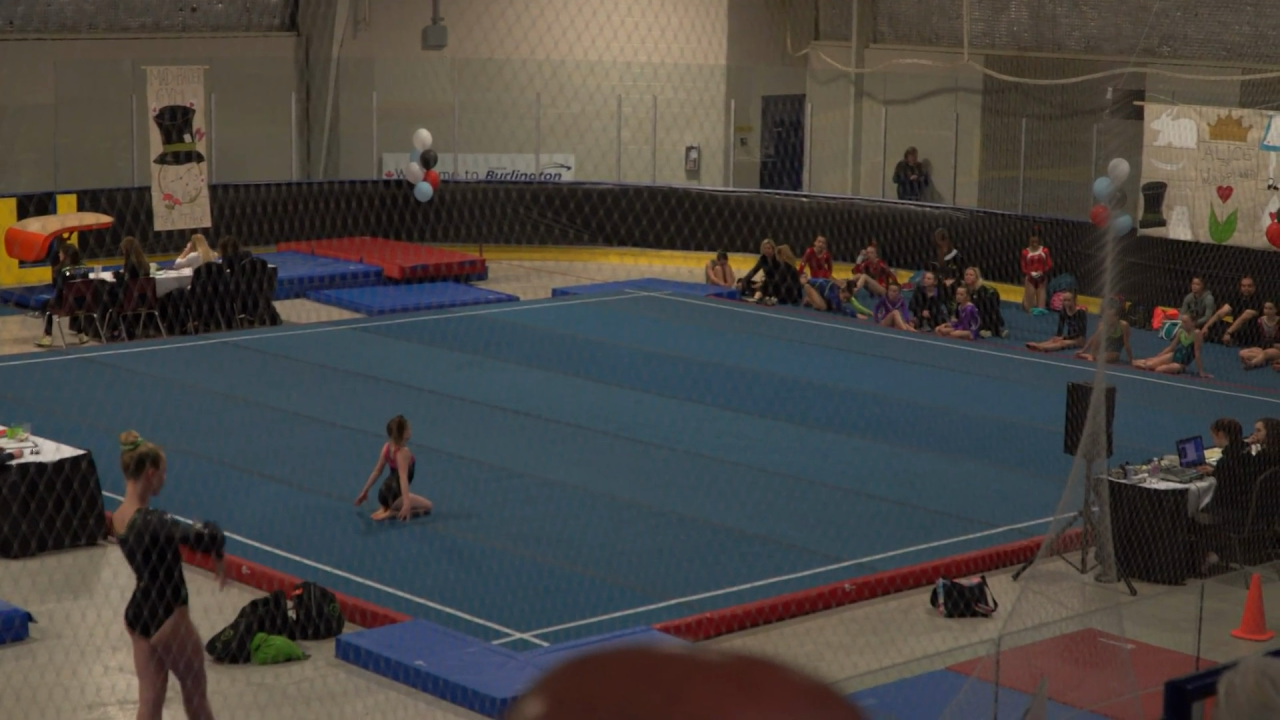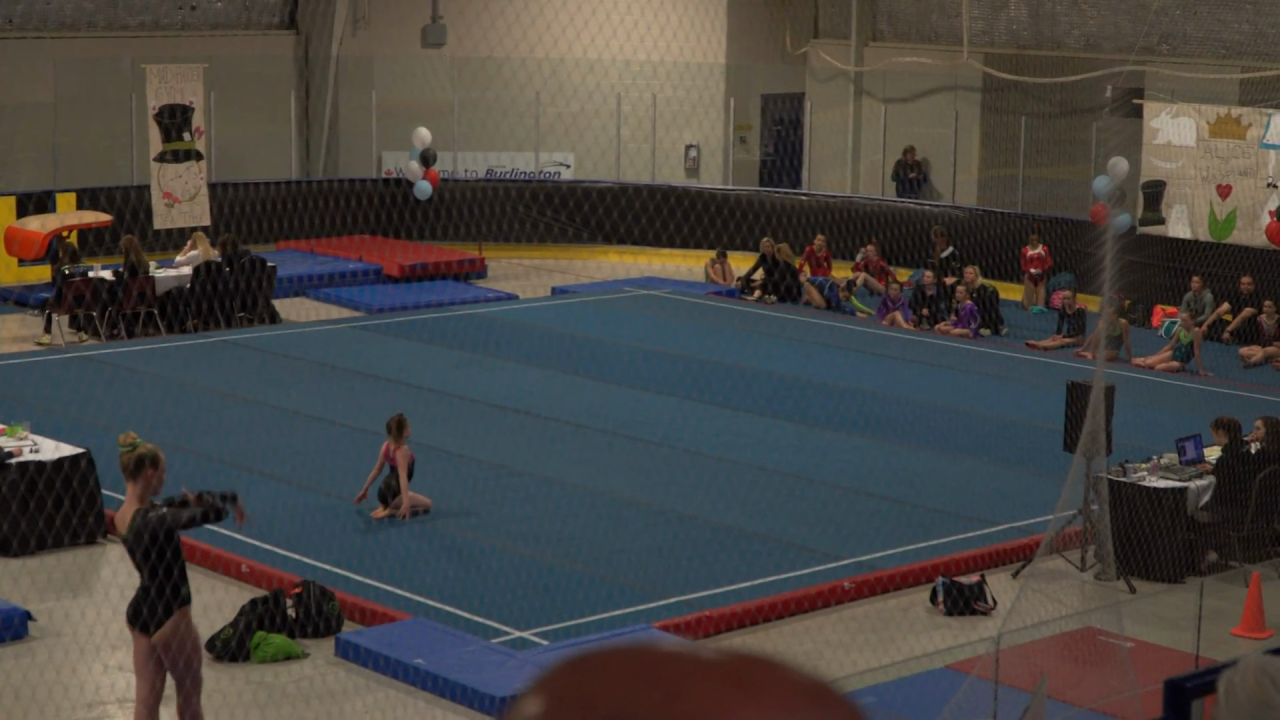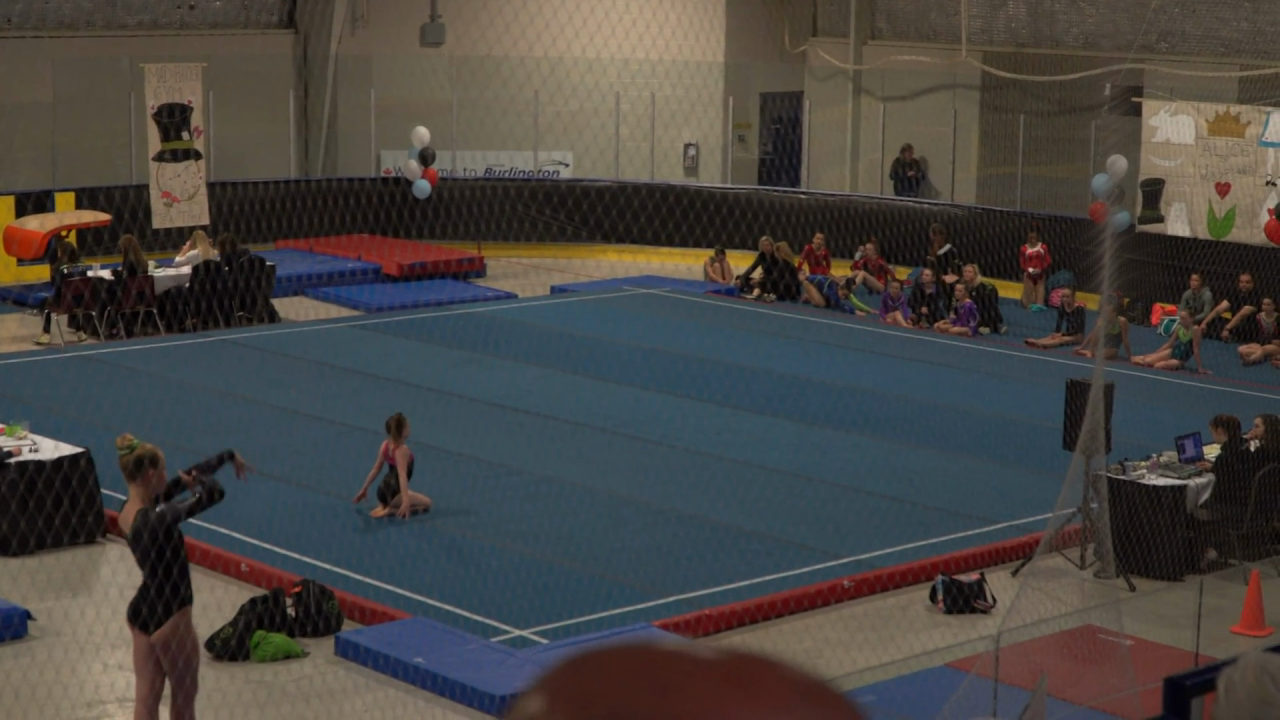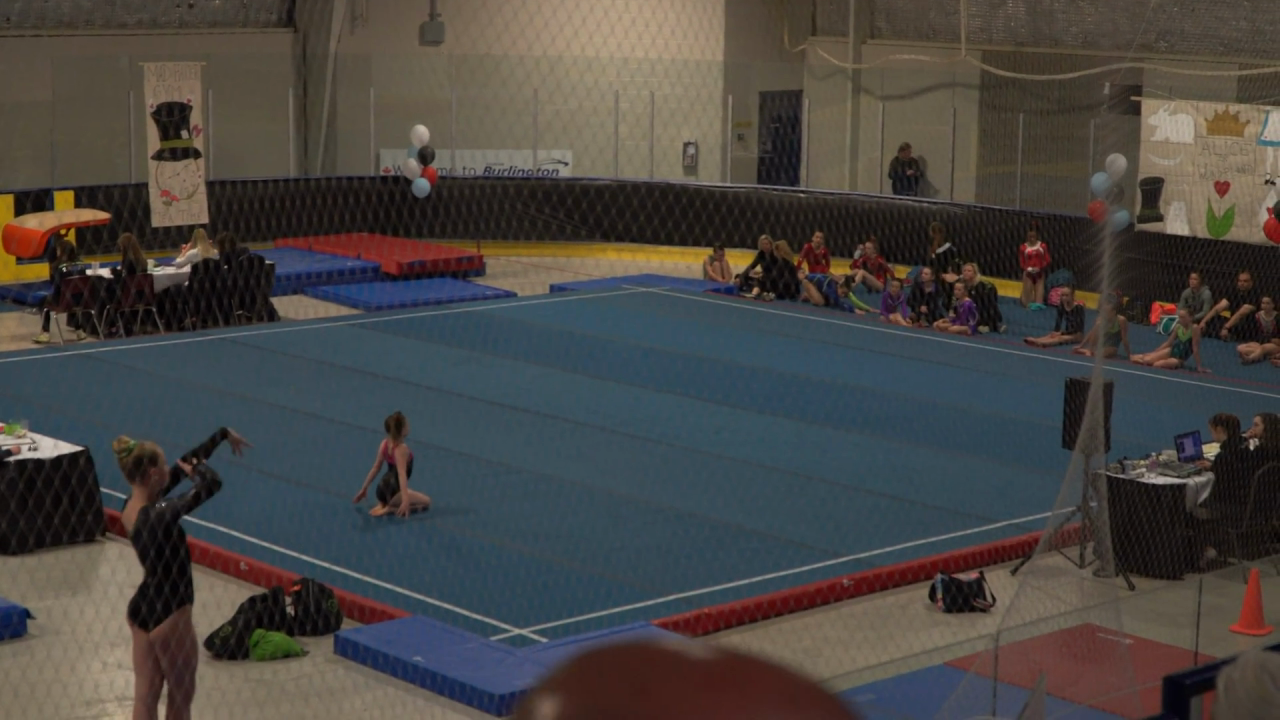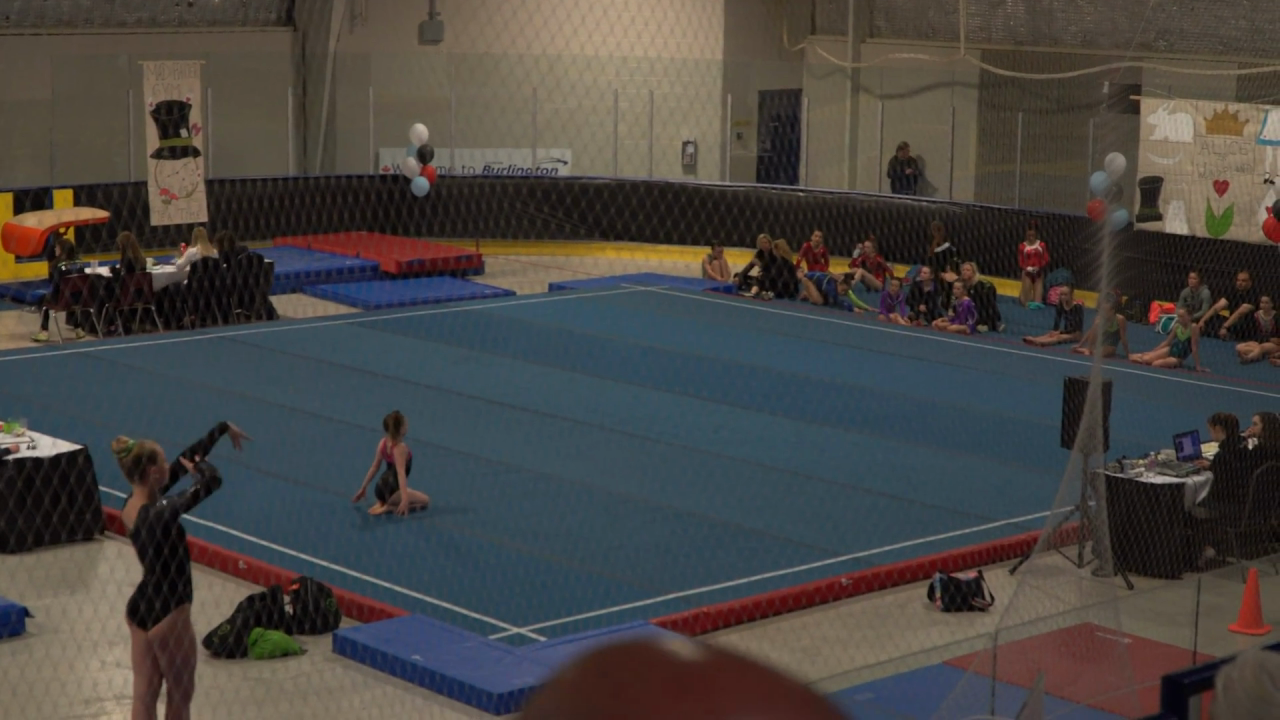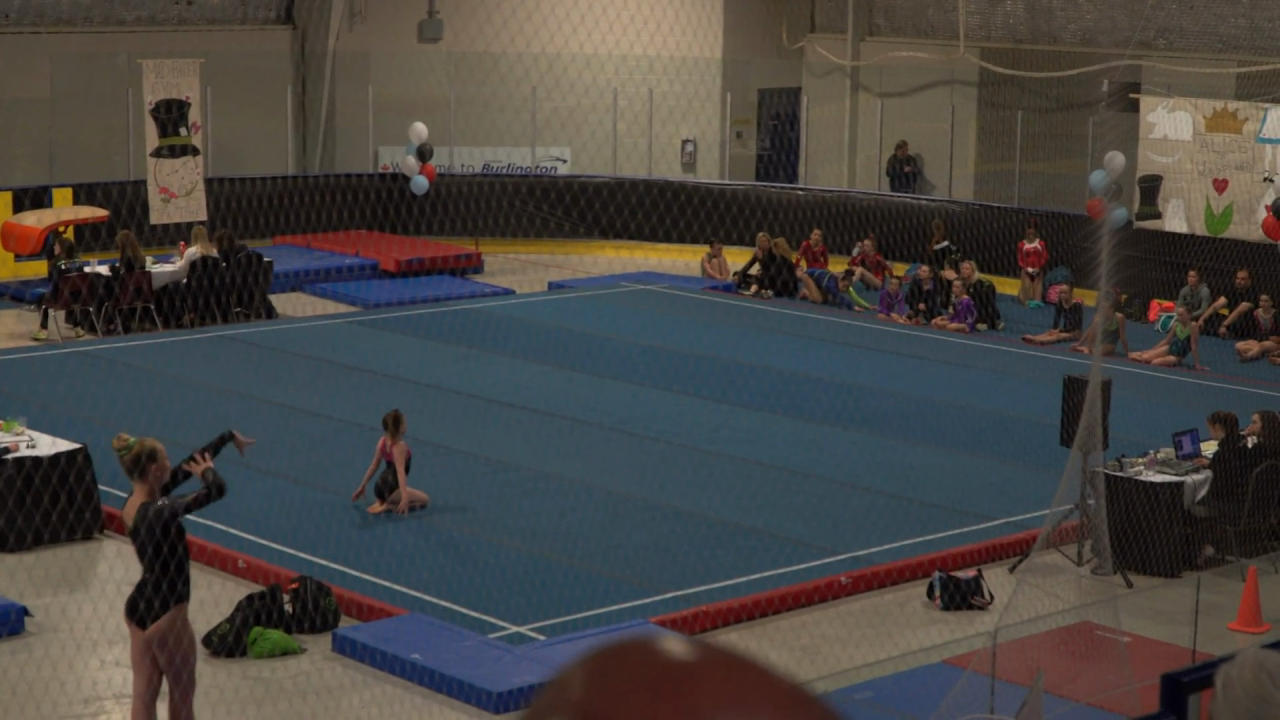
dt=0.1s
person 1, frame 1
left shoulder: (124, 514)
right shoulder: (153, 522)
left elbow: (180, 534)
right elbow: (209, 539)
right wrist: (218, 554)
left hip: (138, 614)
right hip: (168, 620)
right knee: (196, 694)
person 1, frame 2
left shoulder: (125, 513)
right shoulder: (152, 520)
left elbow: (182, 503)
right elbow: (212, 513)
left wrist: (231, 498)
right wrist: (229, 504)
left hip: (139, 614)
right hip: (170, 618)
right knee: (189, 695)
person 1, frame 3
left shoulder: (129, 509)
right shoulder: (157, 518)
left elbow: (183, 480)
right elbow: (213, 492)
left wrist: (230, 457)
right wrist: (199, 482)
left hip: (140, 612)
right hip: (169, 619)
person 1, frame 4
left shoulder: (133, 507)
right shoulder: (158, 516)
left elbow: (186, 465)
right elbow: (211, 482)
left wrist: (224, 435)
right wrist: (198, 471)
left hip: (140, 611)
right hip: (169, 617)
person 1, frame 5
left shoulder: (134, 504)
right shoulder: (159, 513)
left elbow: (184, 462)
right elbow: (211, 481)
left wrist: (223, 429)
right wrist: (201, 464)
left hip: (139, 609)
right hip: (166, 616)
person 1, frame 6
left shoulder: (135, 503)
right shoulder: (158, 512)
left elbow: (187, 468)
right elbow: (215, 489)
left wrist: (228, 438)
right wrist: (207, 470)
left hip: (138, 608)
right hip: (166, 614)
left knee: (144, 696)
right knee: (182, 694)
